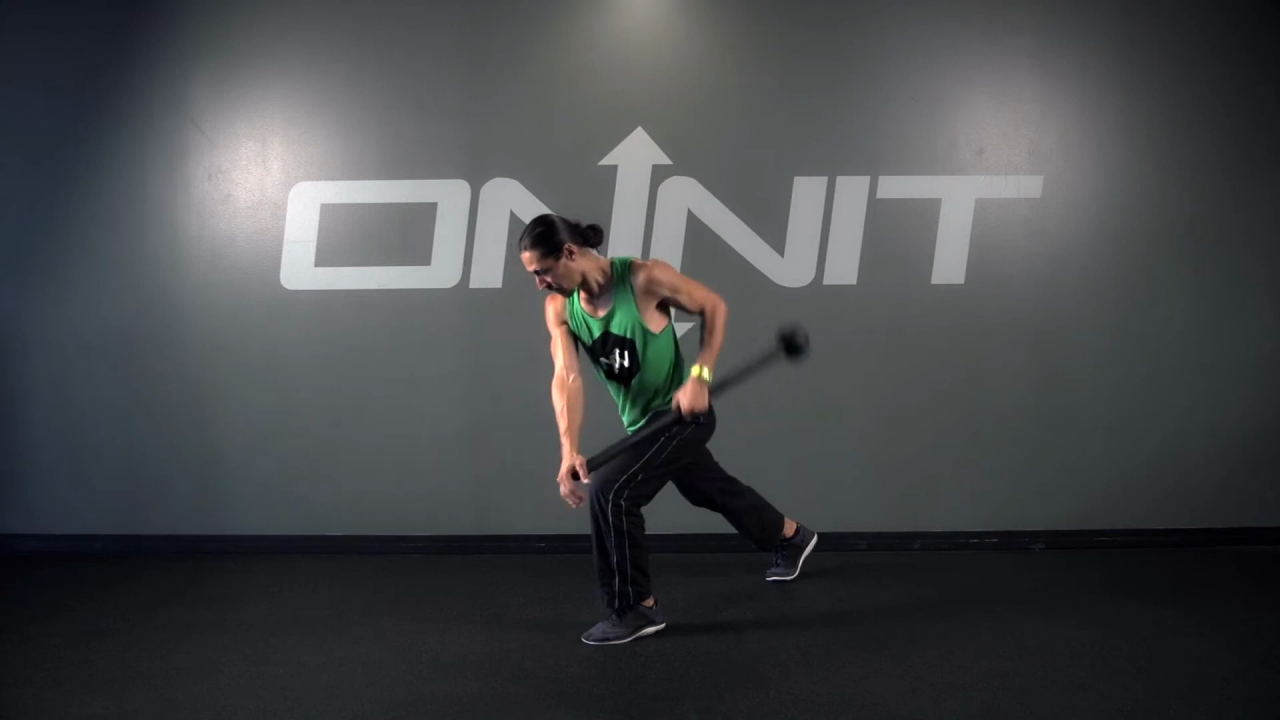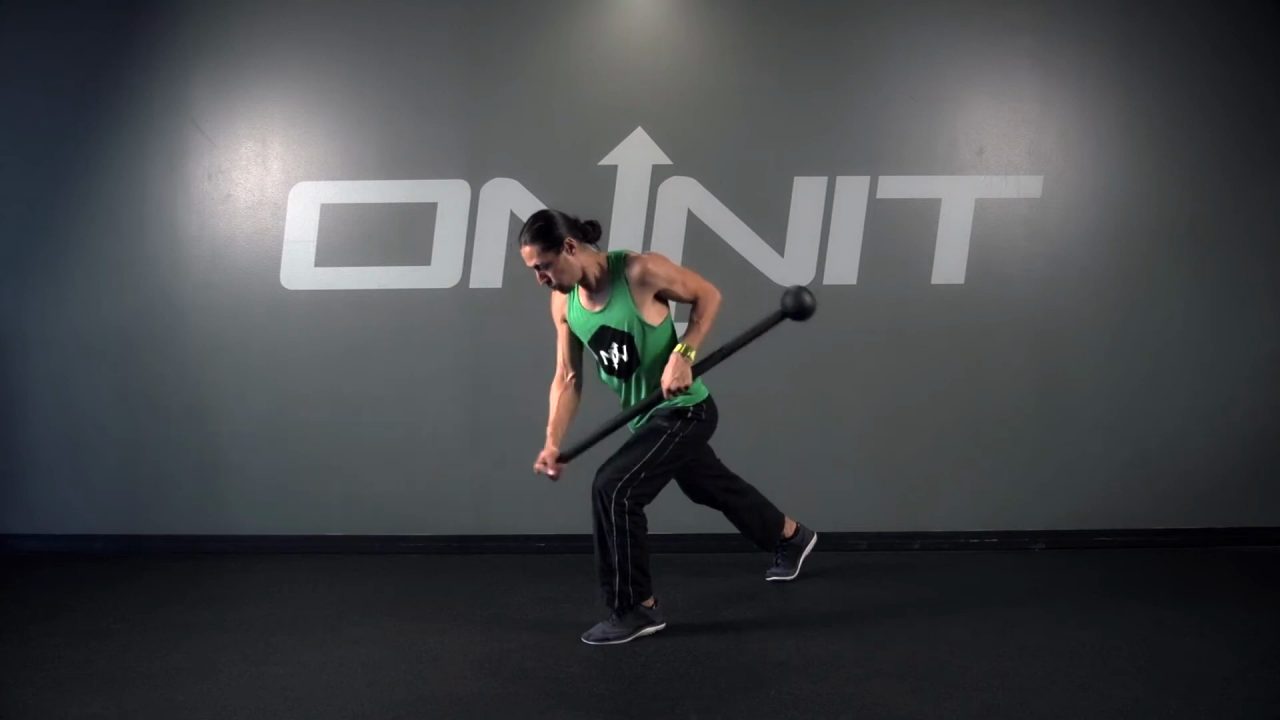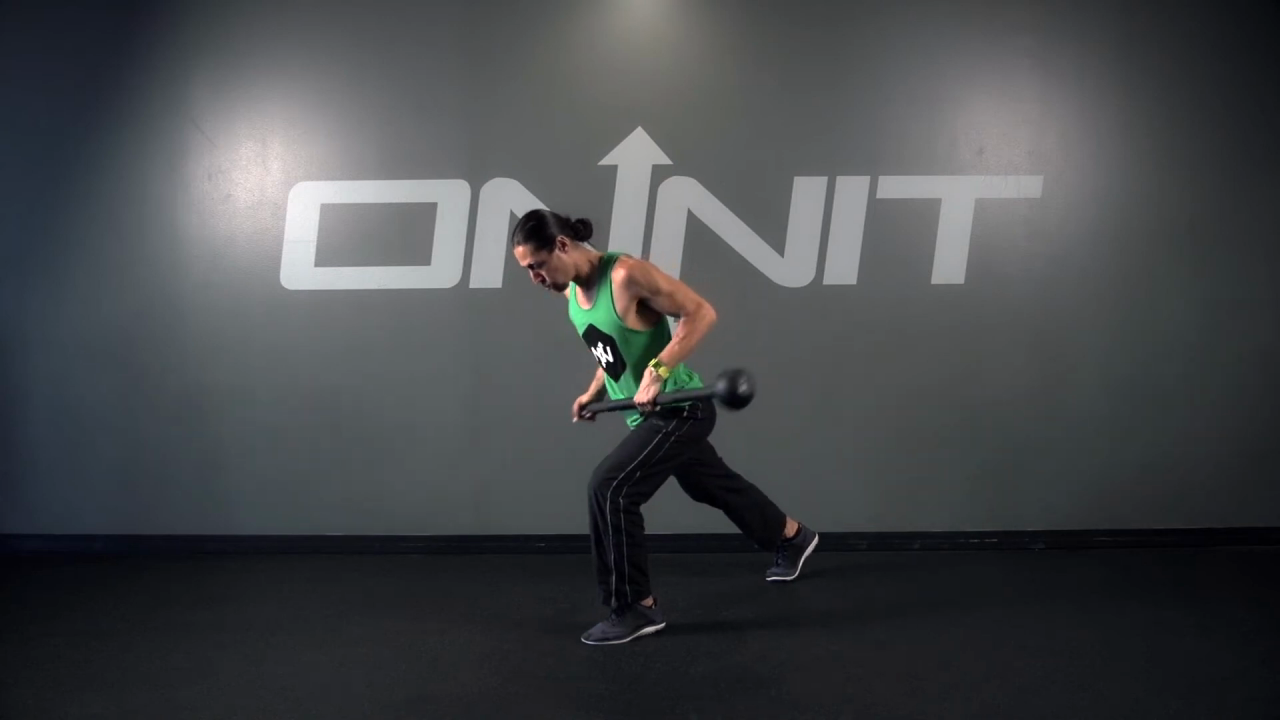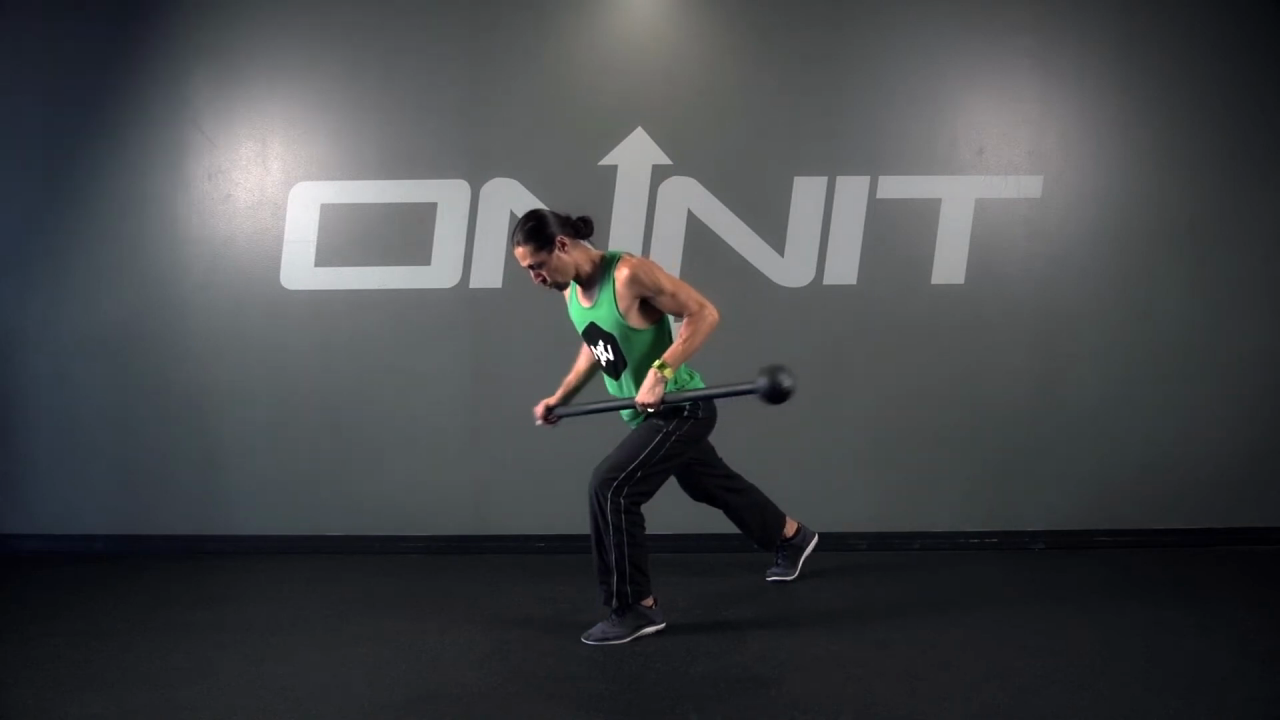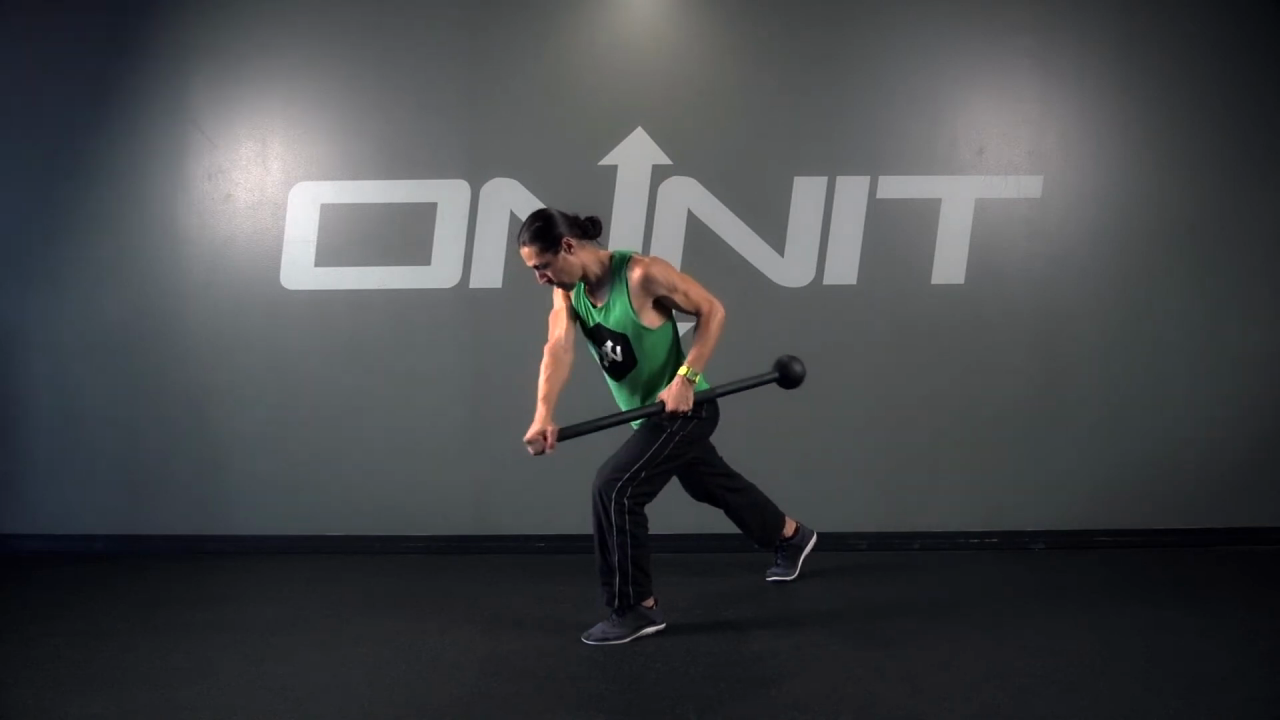
dt=0.7s
person 1, frame 1
left shoulder: (644, 278)
right shoulder: (559, 309)
left elbow: (714, 307)
right elbow: (567, 378)
left wrist: (699, 378)
right wrist: (569, 451)
left hip: (681, 412)
right hip: (642, 421)
left knee: (611, 491)
right knee: (709, 489)
left ankle: (637, 608)
right ankle: (792, 537)
person 1, frame 2
left shoulder: (639, 271)
right shoulder: (563, 303)
left elbow: (708, 295)
right elbow: (568, 376)
left wrist: (683, 355)
right wrist: (553, 442)
left hip: (683, 409)
right hip: (646, 418)
left knee: (614, 489)
right knee: (711, 487)
left ankle: (636, 608)
right ankle: (791, 536)
person 1, frame 3
left shoulder: (627, 275)
right shoulder: (571, 290)
left elbow: (701, 313)
left wrist: (657, 372)
right wrist: (597, 389)
left hip: (679, 409)
right hip: (651, 414)
left knee: (609, 488)
right knee: (712, 485)
left ankle: (636, 608)
right ankle: (793, 538)
person 1, frame 4
left shoulder: (629, 273)
right shoulder: (570, 289)
left elbow: (703, 313)
left wrist: (660, 372)
right wrist: (560, 397)
left hip: (680, 408)
right hip: (653, 414)
left knee: (610, 488)
right knee: (712, 485)
left ankle: (636, 608)
right ankle: (792, 537)
person 1, frame 5
left shoulder: (641, 274)
right shoulder: (566, 290)
left elbow: (712, 310)
right elbow: (558, 348)
left wrist: (685, 378)
right wrist: (543, 414)
left hip: (685, 408)
right hip: (649, 413)
left knee: (614, 488)
right knee: (712, 485)
left ankle: (637, 609)
right ankle: (792, 536)
